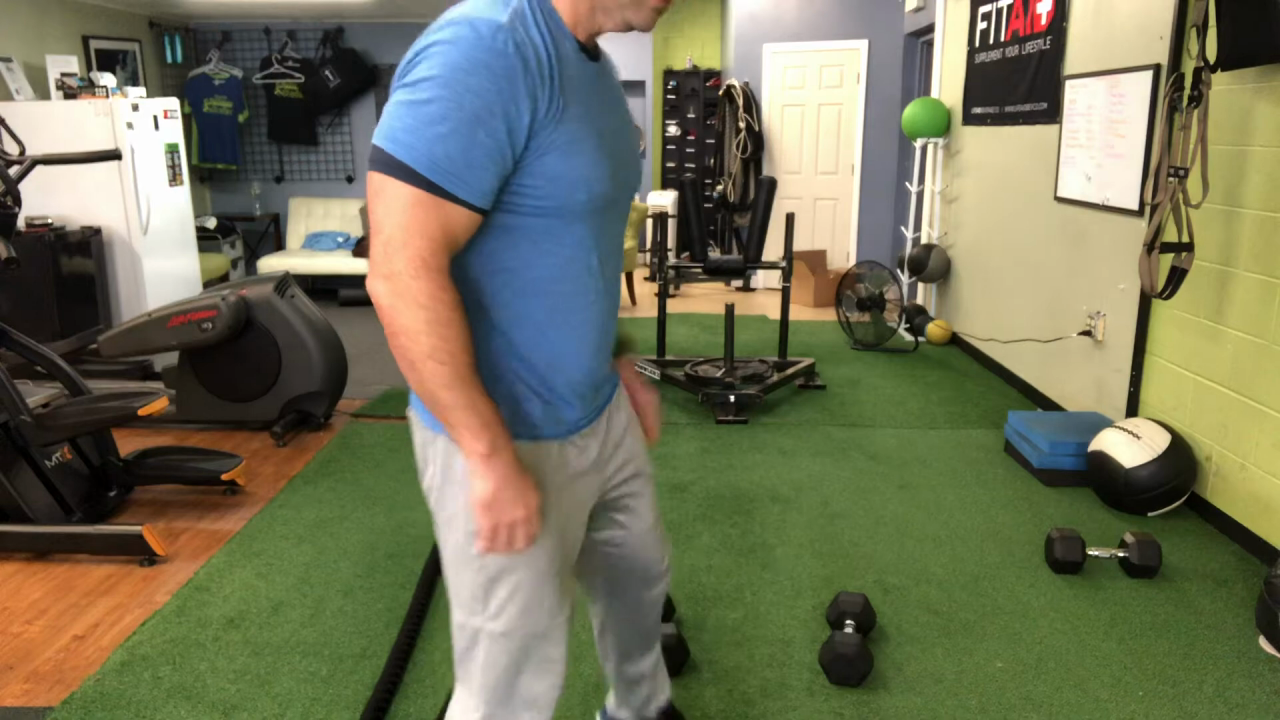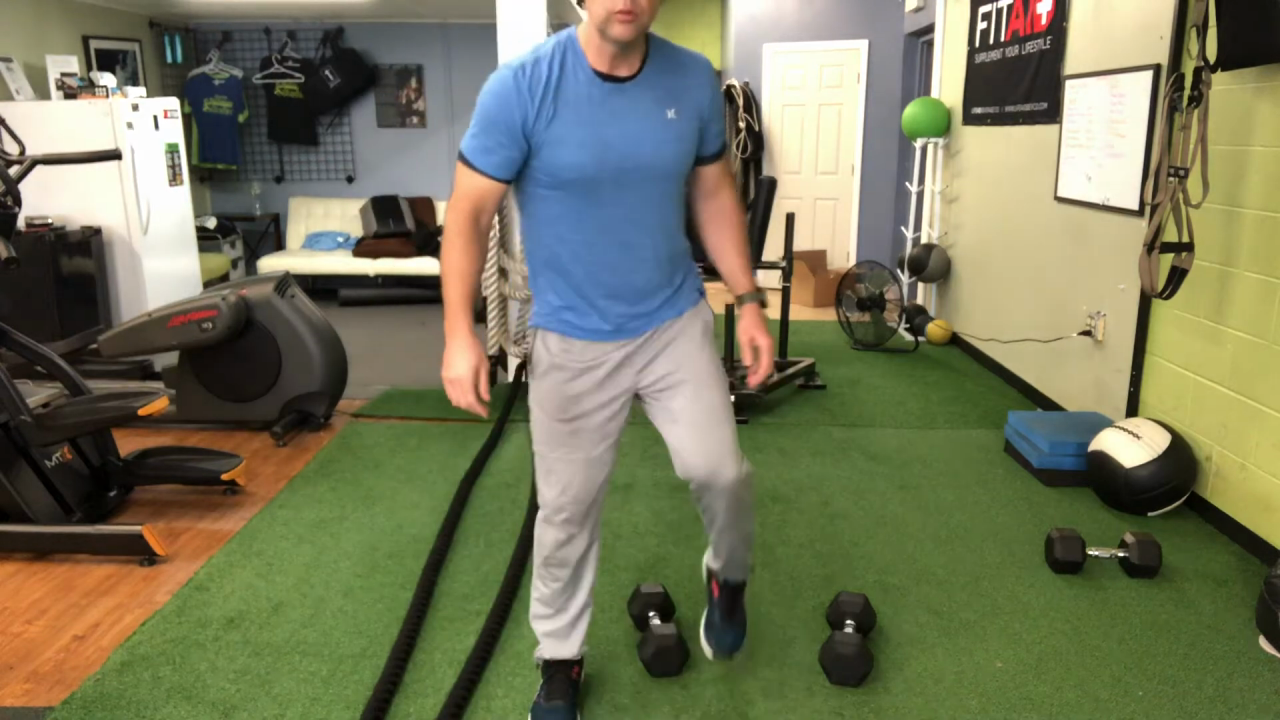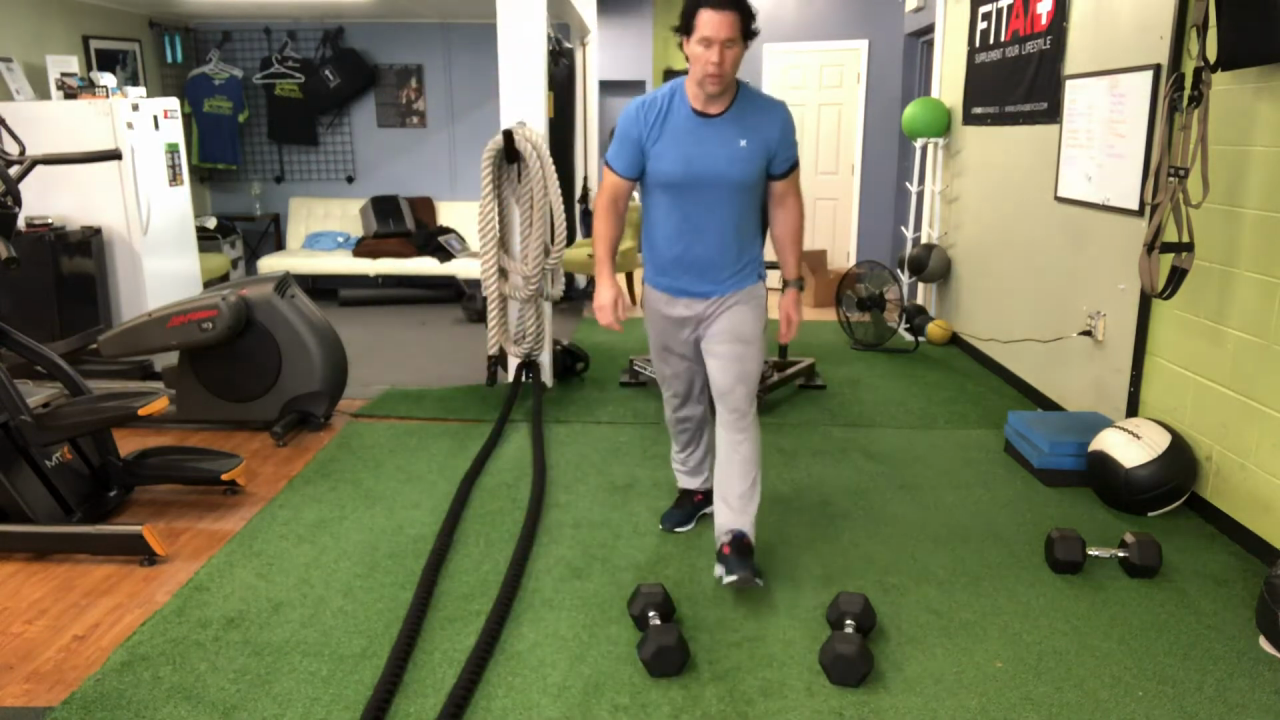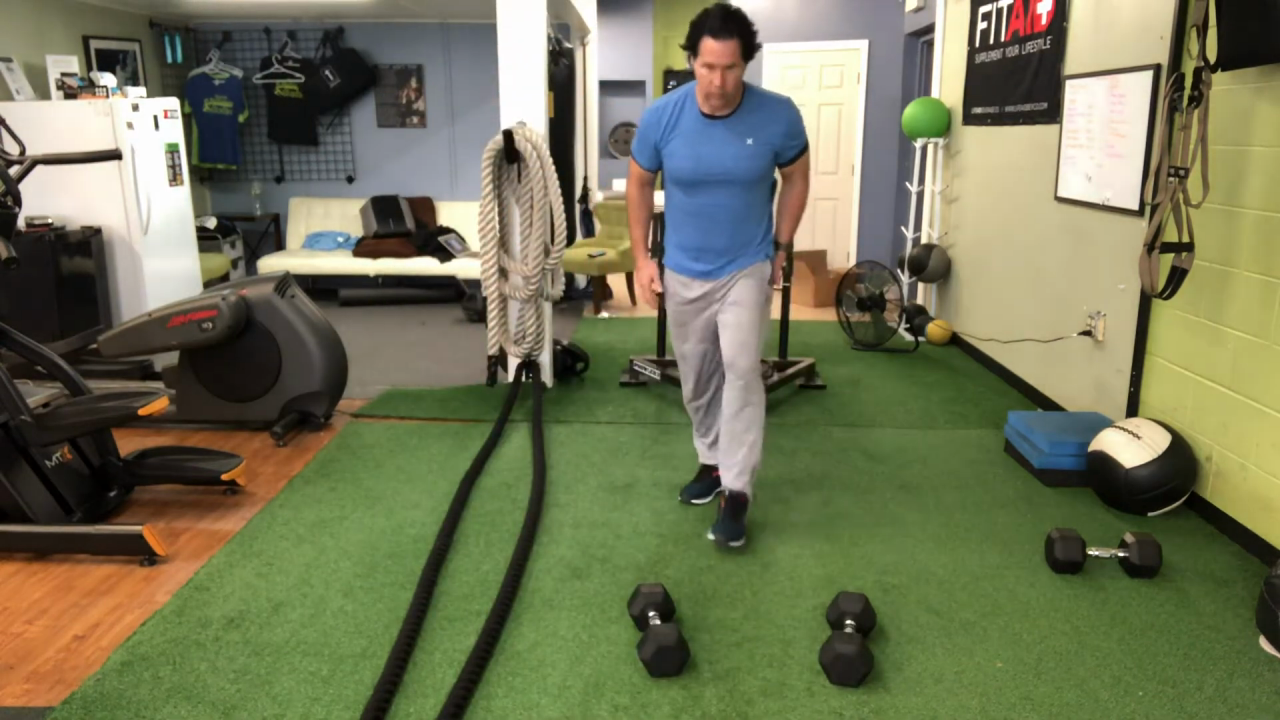
dt=1s
person 1, frame 1
left shoulder: (592, 64)
right elbow: (402, 273)
left wrist: (615, 357)
right wrist: (491, 453)
left hip: (598, 411)
right hip: (500, 434)
left knee: (640, 574)
person 1, frame 2
left shoulder: (694, 81)
right shoulder: (521, 86)
left elbow: (714, 194)
right elbow: (468, 213)
left wrist: (748, 301)
right wrist: (460, 335)
left hip: (676, 323)
right hip: (571, 342)
left knee: (719, 470)
right knee: (567, 507)
left ankle: (727, 575)
right ankle: (560, 655)
person 1, frame 3
left shoulder: (771, 119)
right shoulder: (644, 115)
left elbow: (785, 201)
right elbow: (612, 198)
left wrist: (793, 283)
right wrist: (605, 278)
left hip: (737, 293)
right hip: (666, 294)
left knee: (735, 406)
right knee: (682, 404)
left ankle: (736, 538)
right ankle: (694, 486)
person 1, frame 4
left shoulder: (778, 115)
right shoulder: (661, 116)
left elbow: (796, 178)
right elbow: (640, 183)
left wrist: (780, 246)
right wrist: (641, 255)
left hip: (747, 270)
right hip: (684, 274)
left knee: (741, 371)
right knee: (697, 379)
left ankle: (737, 490)
right ankle: (711, 462)
